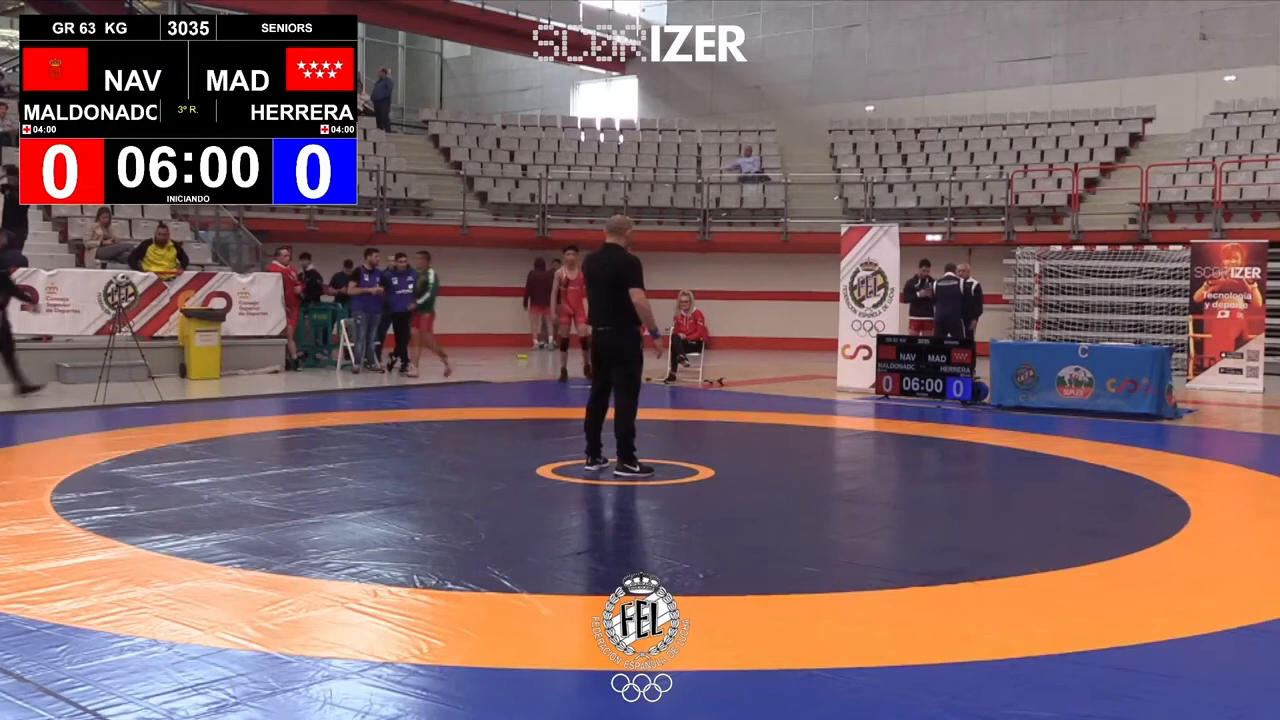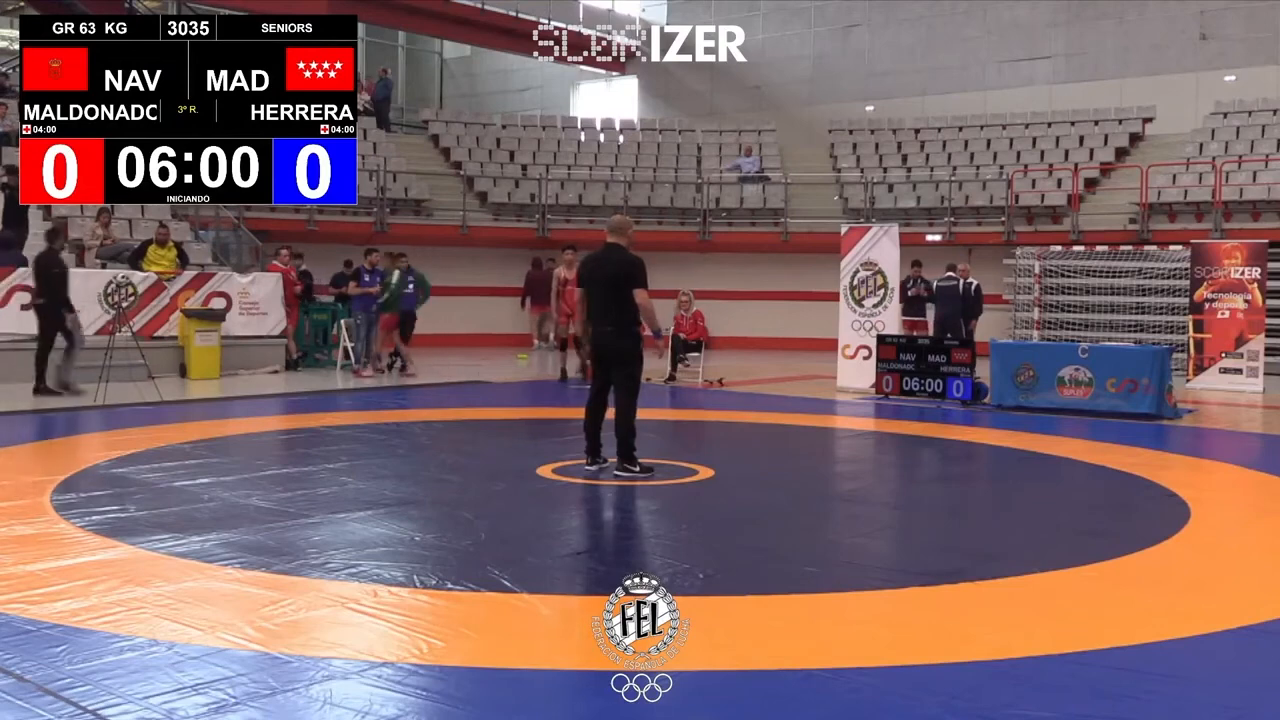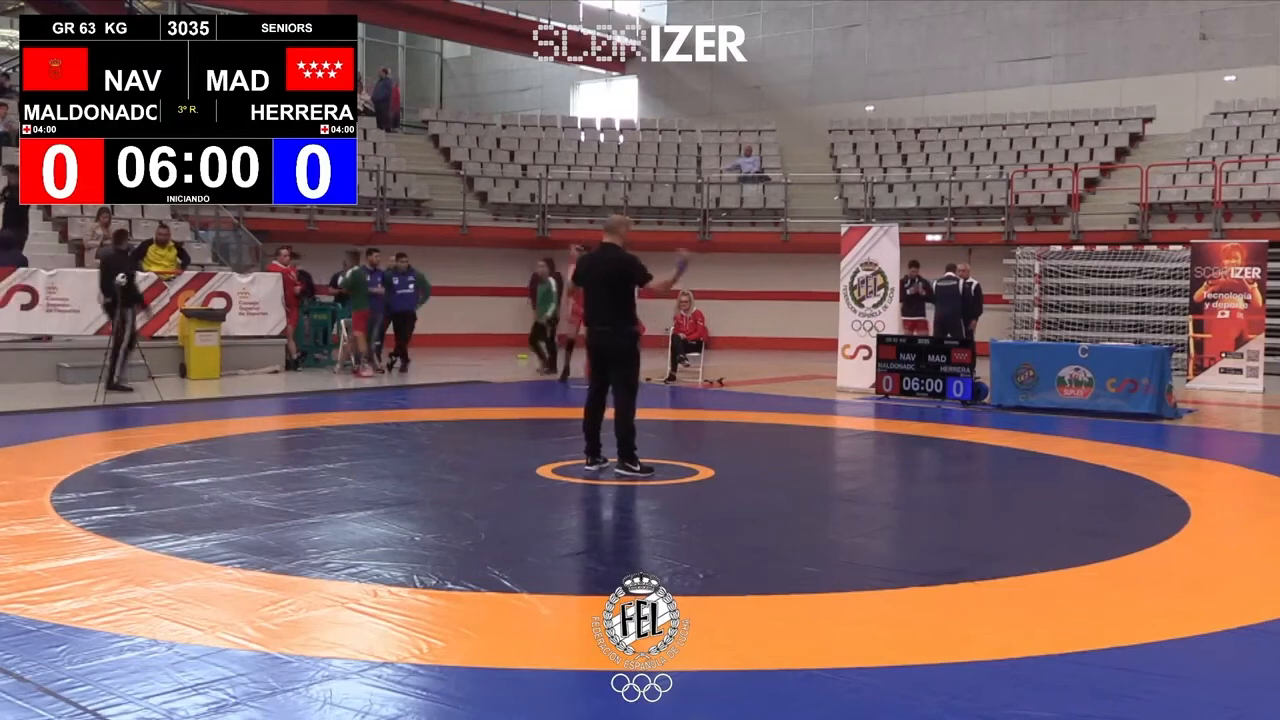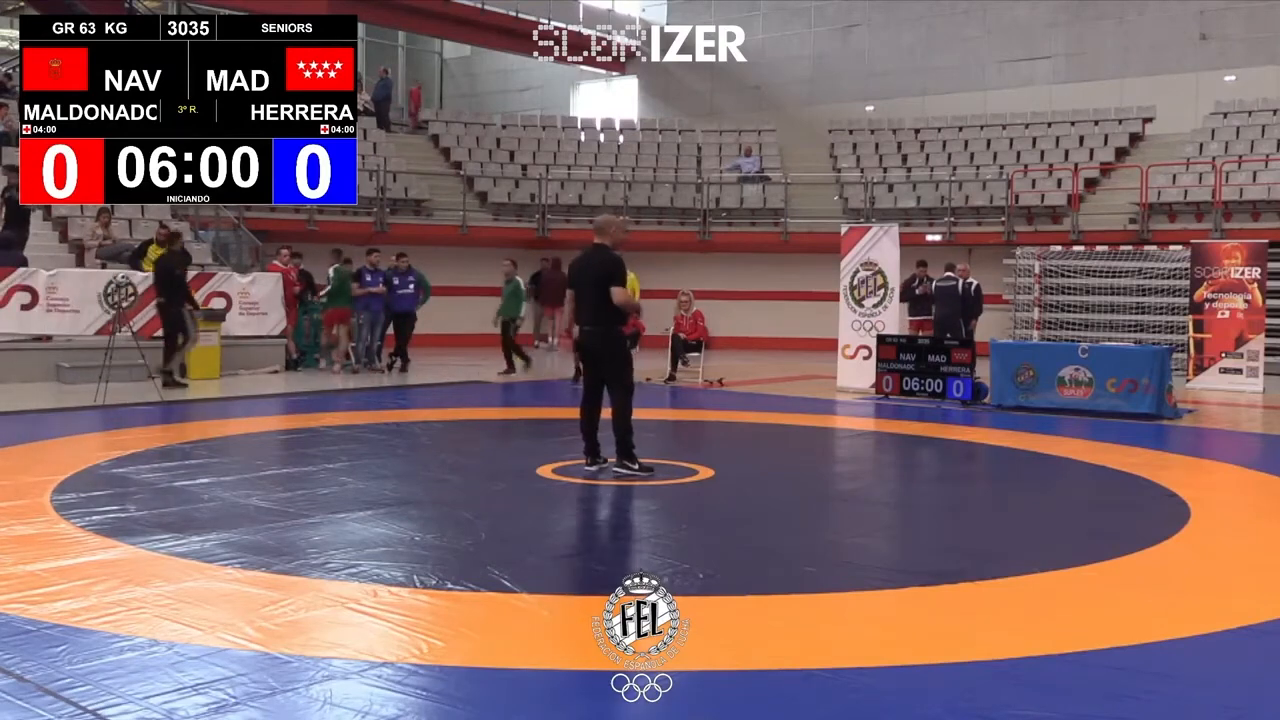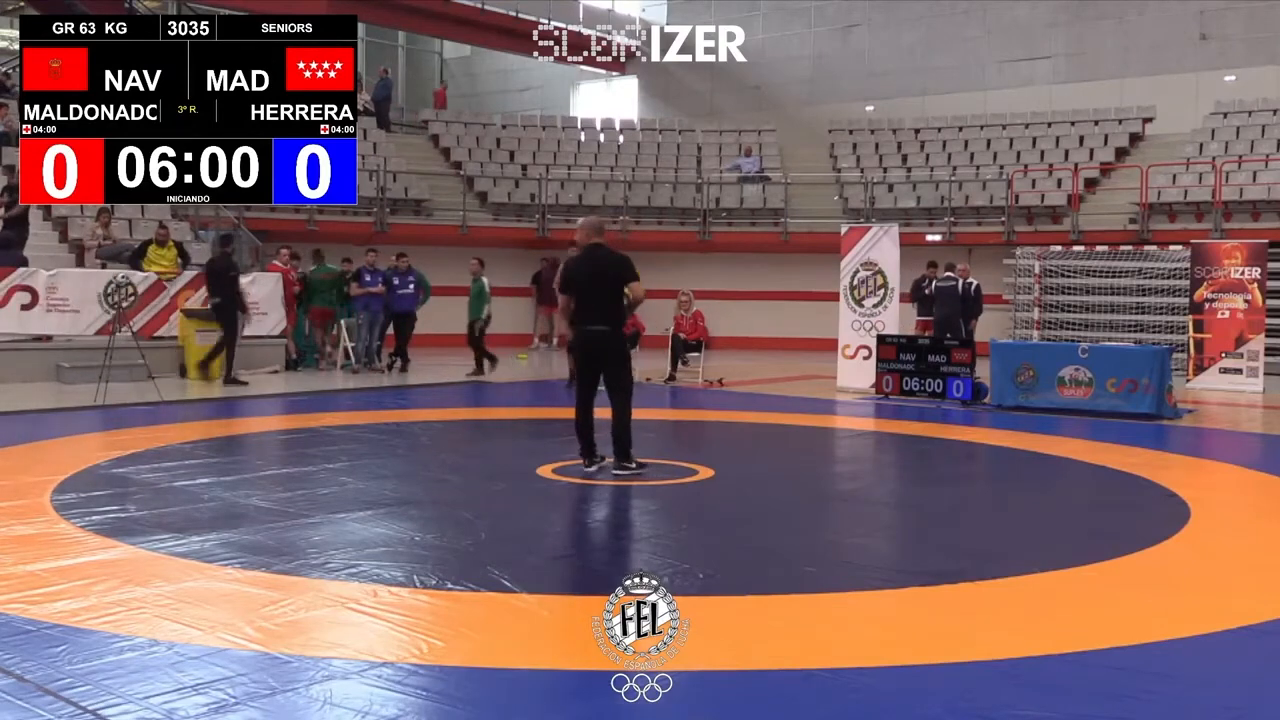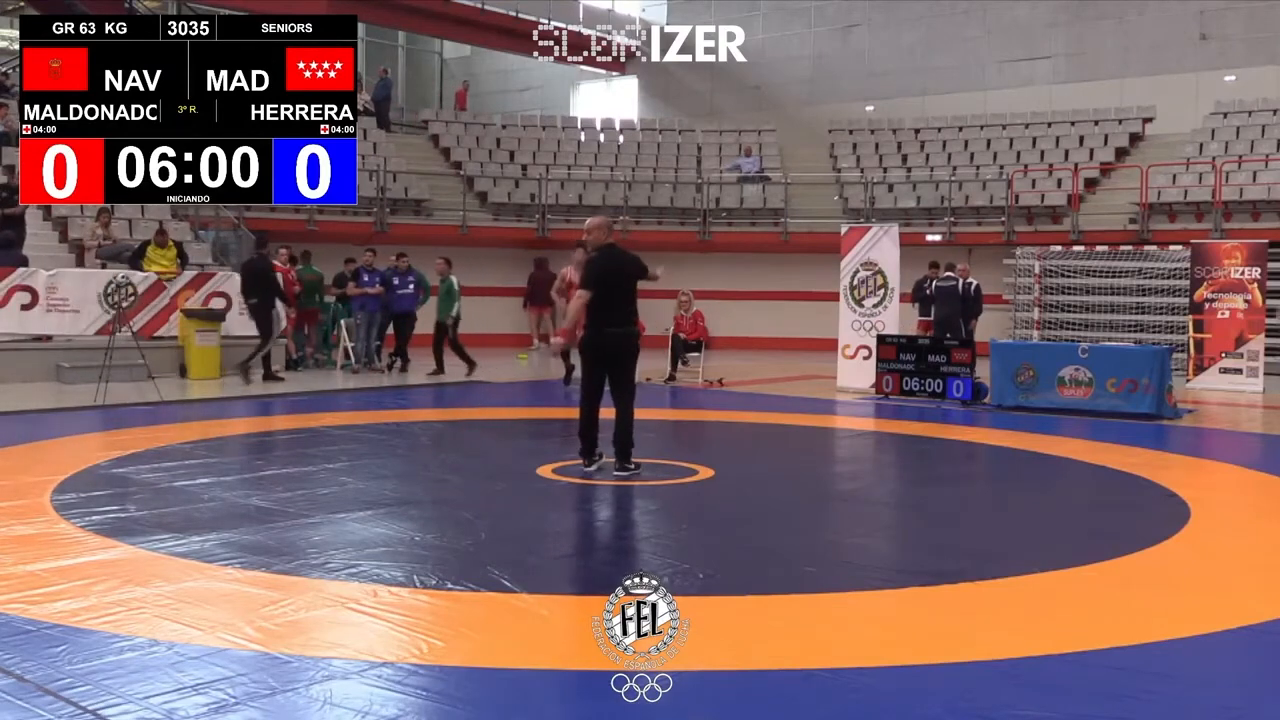
dt=0.5s
person 1, frame 1
left shoulder: (590, 262)
right shoulder: (628, 261)
right elbow: (638, 299)
right wrist: (654, 333)
left hip: (599, 336)
right hip: (624, 337)
left knee: (598, 395)
right knee: (625, 398)
left ankle: (593, 455)
right ankle: (625, 460)
person 1, frame 2
left shoulder: (588, 262)
right shoulder: (632, 262)
left elbow: (579, 300)
right elbow: (642, 301)
left wrist: (583, 330)
right wrist: (657, 333)
left hip: (598, 337)
right hip: (624, 337)
left knee: (597, 395)
right knee: (625, 399)
left ankle: (593, 455)
right ankle: (625, 460)
person 1, frame 3
left shoulder: (585, 261)
right shoulder: (627, 261)
left elbow: (573, 286)
right elbow: (655, 288)
left wrist: (572, 263)
right wrist: (680, 269)
left hip: (595, 335)
right hip: (621, 337)
left knee: (595, 394)
right knee: (624, 397)
left ankle: (592, 455)
right ankle: (626, 459)
person 1, frame 4
left shoulder: (577, 263)
right shoulder: (613, 261)
left elbow: (570, 300)
right elbow: (619, 299)
right wrist: (636, 306)
left hip: (586, 336)
right hip: (609, 336)
left knee: (591, 395)
right knee: (620, 396)
left ankle: (591, 455)
right ankle: (625, 457)
person 1, frame 5
left shoulder: (572, 264)
right shoulder: (620, 261)
left elbow: (564, 305)
right elbow: (639, 295)
right wrist: (629, 307)
left hip: (583, 336)
right hip: (612, 336)
left knee: (584, 398)
right knee: (620, 398)
left ankle: (589, 456)
right ankle: (623, 458)
person 1, frame 6
left shoulder: (595, 262)
right shoulder: (631, 261)
left elbow: (581, 299)
right elbow: (648, 274)
left wrist: (565, 333)
right wrist: (656, 274)
left hip: (597, 337)
right hip: (626, 337)
left knee: (590, 398)
right knee: (624, 400)
left ankle: (589, 455)
right ankle: (623, 460)
